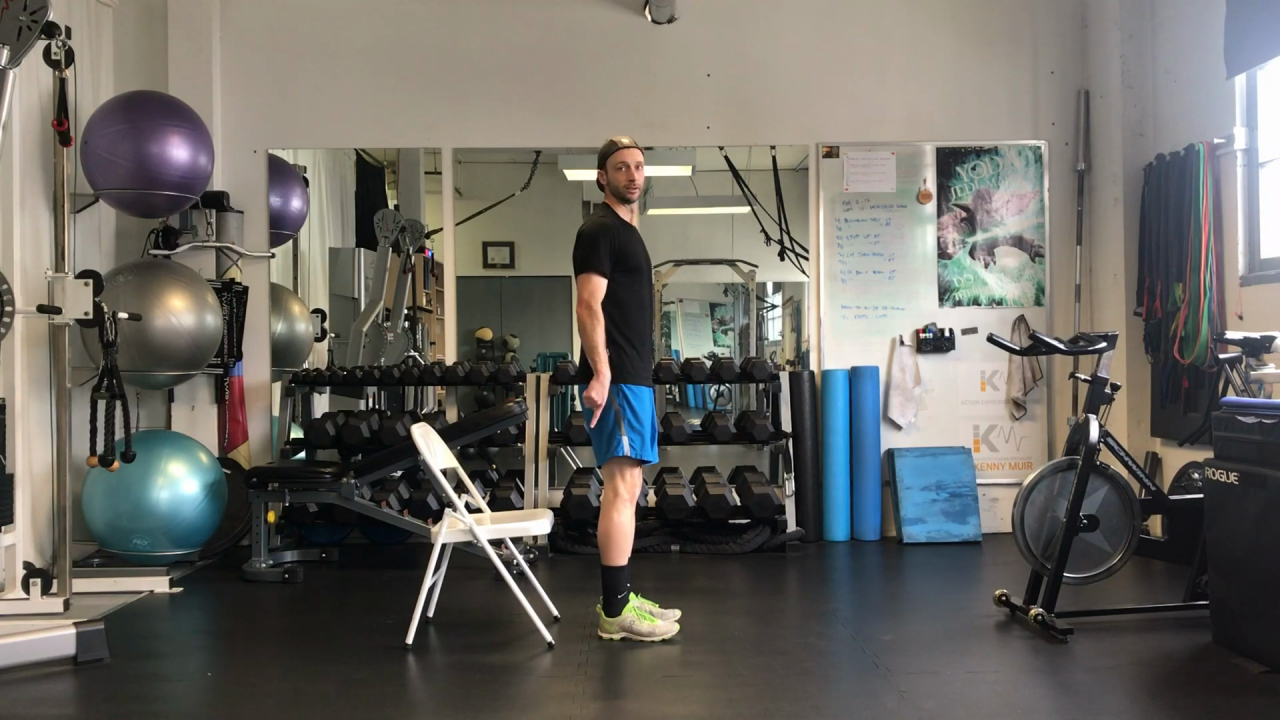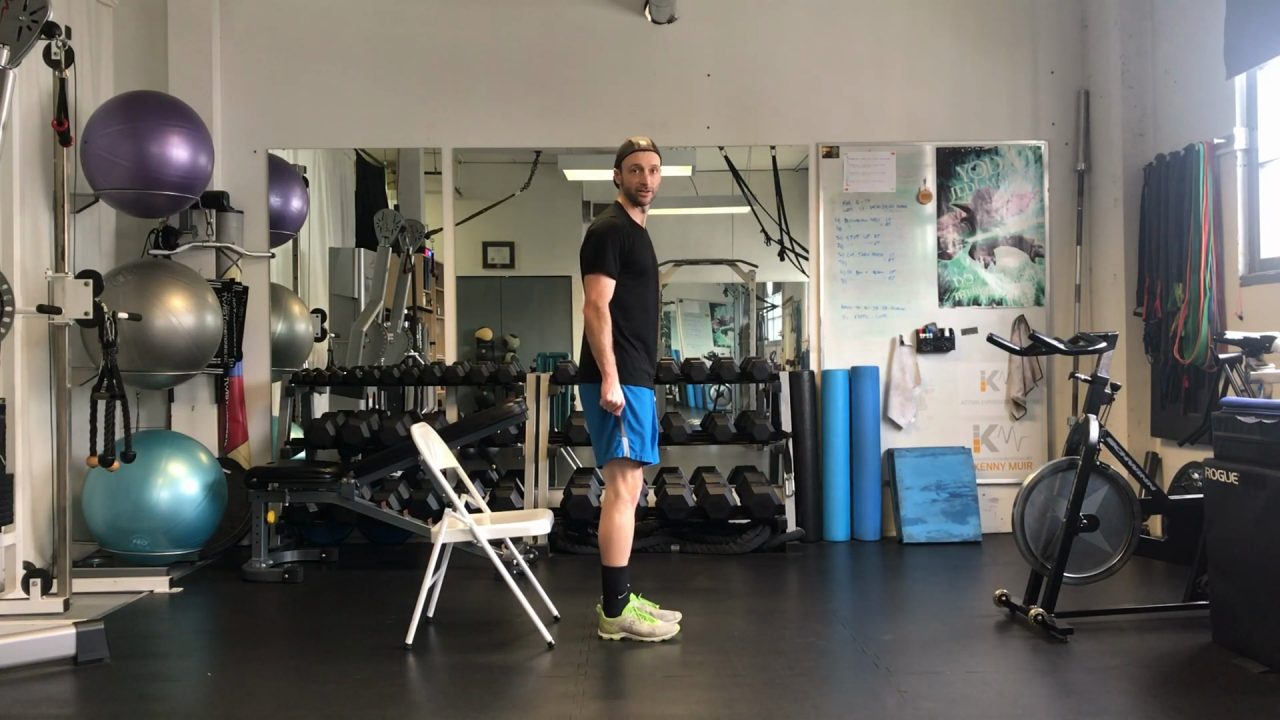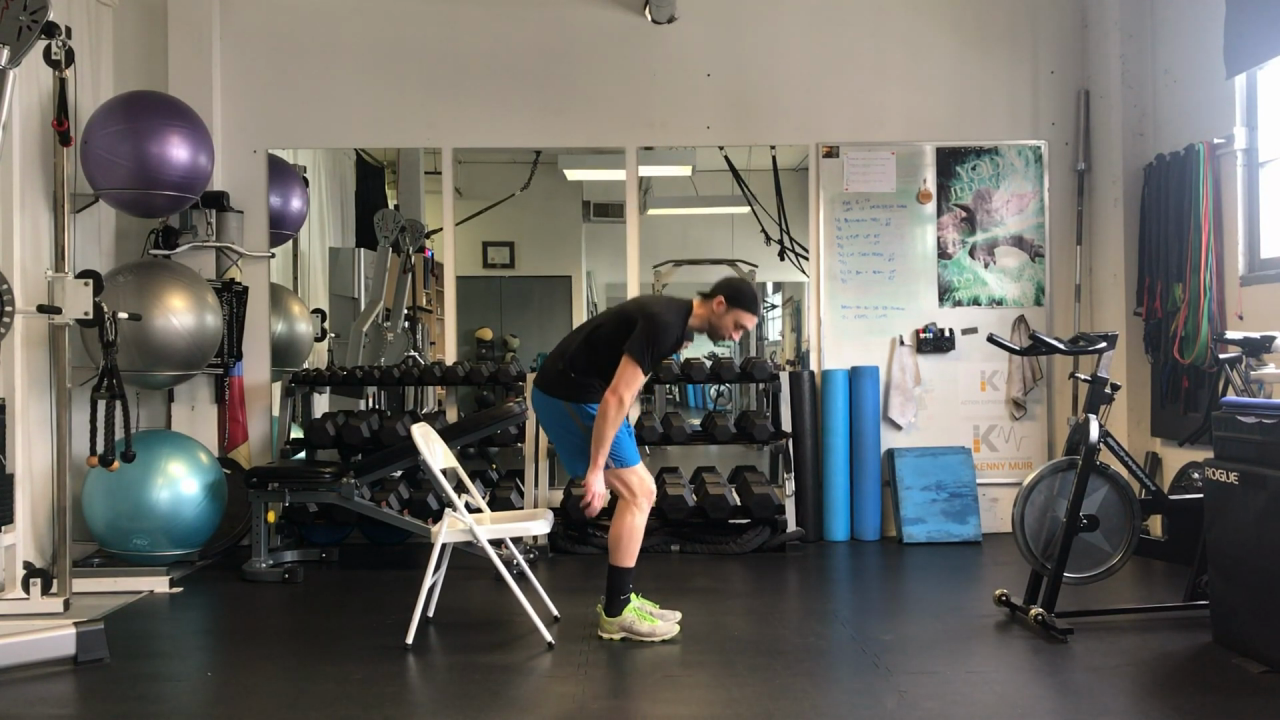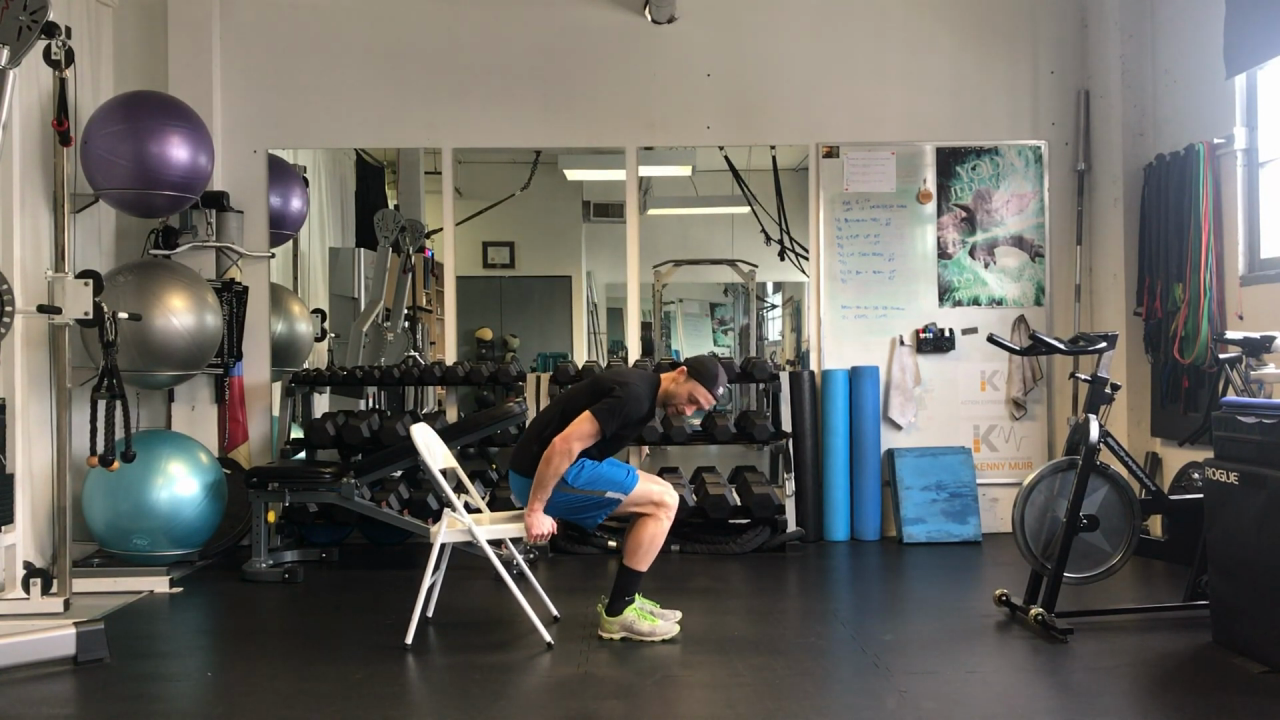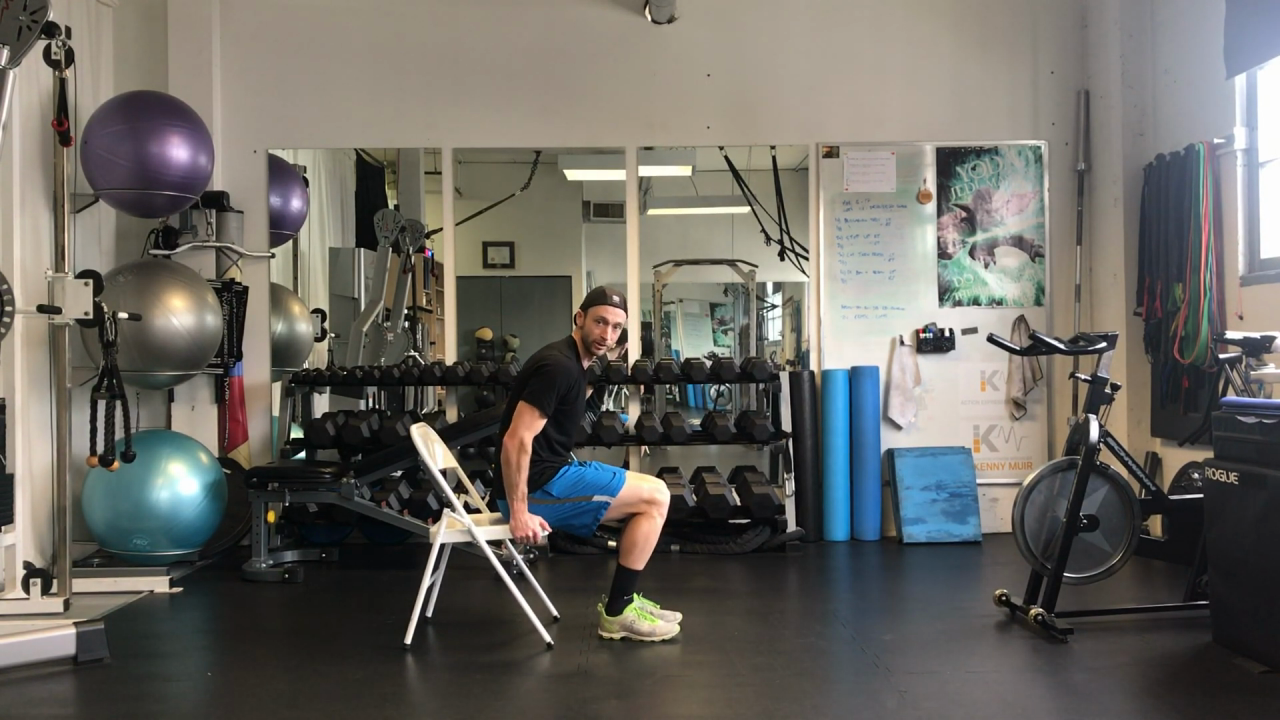
dt=1s
person 1, frame 1
left shoulder: (627, 231)
right shoulder: (600, 230)
right elbow: (589, 307)
right wrist: (600, 376)
left hip: (633, 377)
right hip: (616, 379)
left knee: (628, 488)
right knee: (621, 489)
left ankle: (621, 598)
right ankle: (615, 610)
person 1, frame 2
left shoulder: (636, 232)
right shoulder: (610, 230)
right elbow: (596, 308)
right wrist: (610, 379)
left hip: (635, 378)
right hip: (618, 380)
left knee: (628, 489)
right knee: (623, 489)
left ankle: (620, 598)
right ankle: (615, 610)
person 1, frame 3
left shoulder: (673, 320)
right shoulder: (663, 323)
right elbow: (617, 397)
left wrist: (619, 439)
right wrist: (595, 470)
left hip: (579, 393)
right hip: (567, 394)
left knee: (641, 492)
right knee: (637, 493)
left ankle: (620, 599)
right ankle: (617, 612)
person 1, frame 4
left shoulder: (643, 389)
right shoulder: (635, 395)
right elbow: (563, 445)
right wrist: (535, 510)
left hip: (552, 467)
right hip: (539, 470)
left knee: (659, 495)
right knee: (663, 503)
left ankle: (623, 599)
right ankle: (618, 613)
person 1, frame 5
left shoulder: (575, 364)
right shoulder: (558, 366)
right elbow: (516, 440)
right wrist: (519, 512)
left hip: (549, 475)
right hip: (538, 486)
left knee: (647, 495)
right knee: (655, 497)
left ankle: (624, 599)
right ankle: (618, 613)
